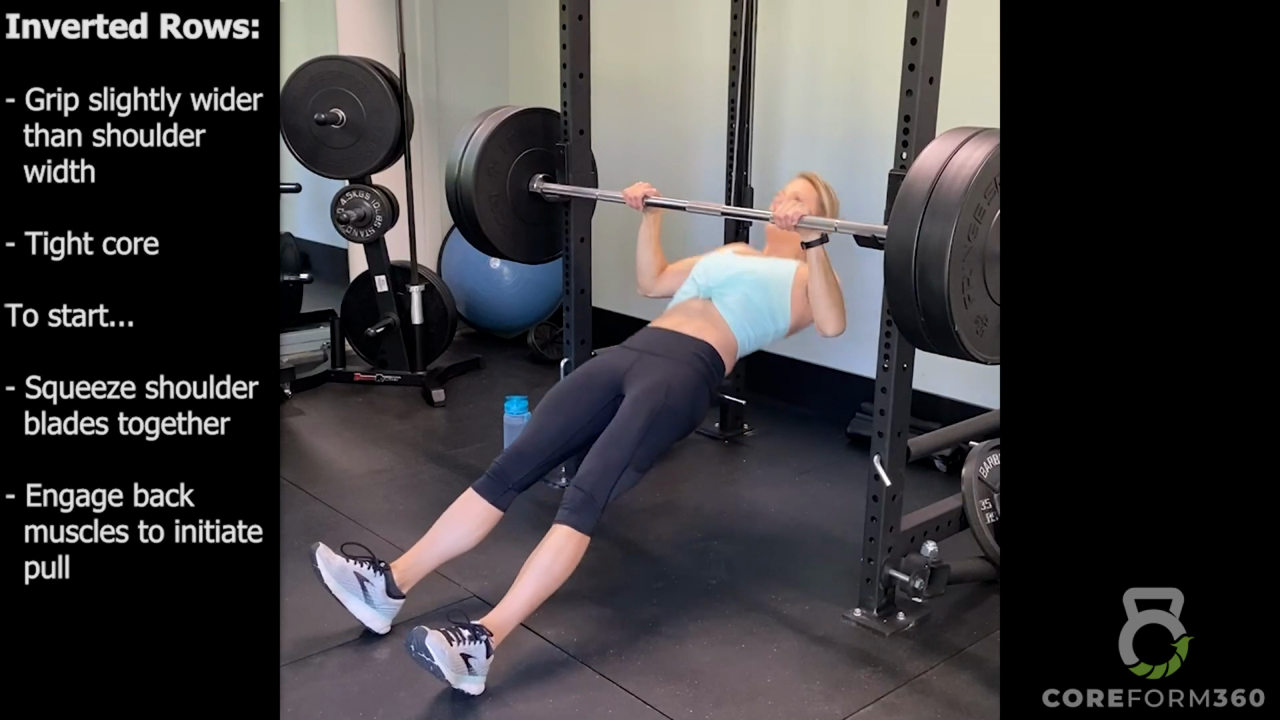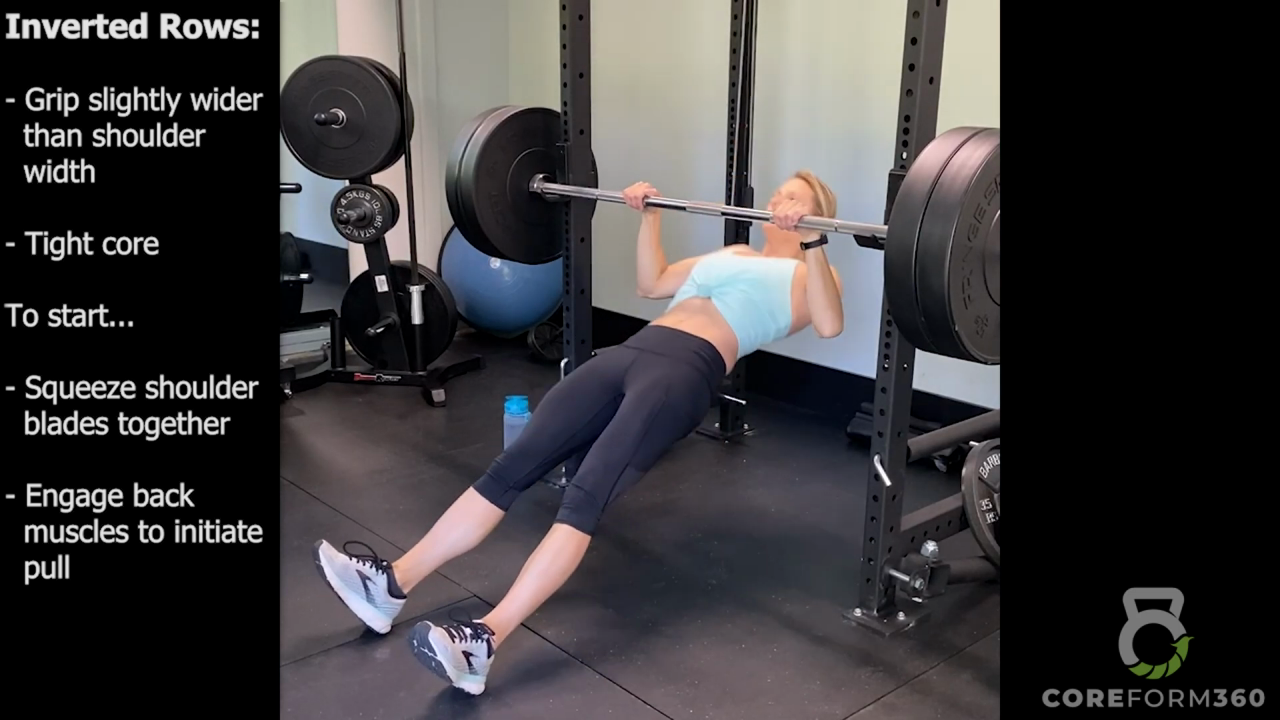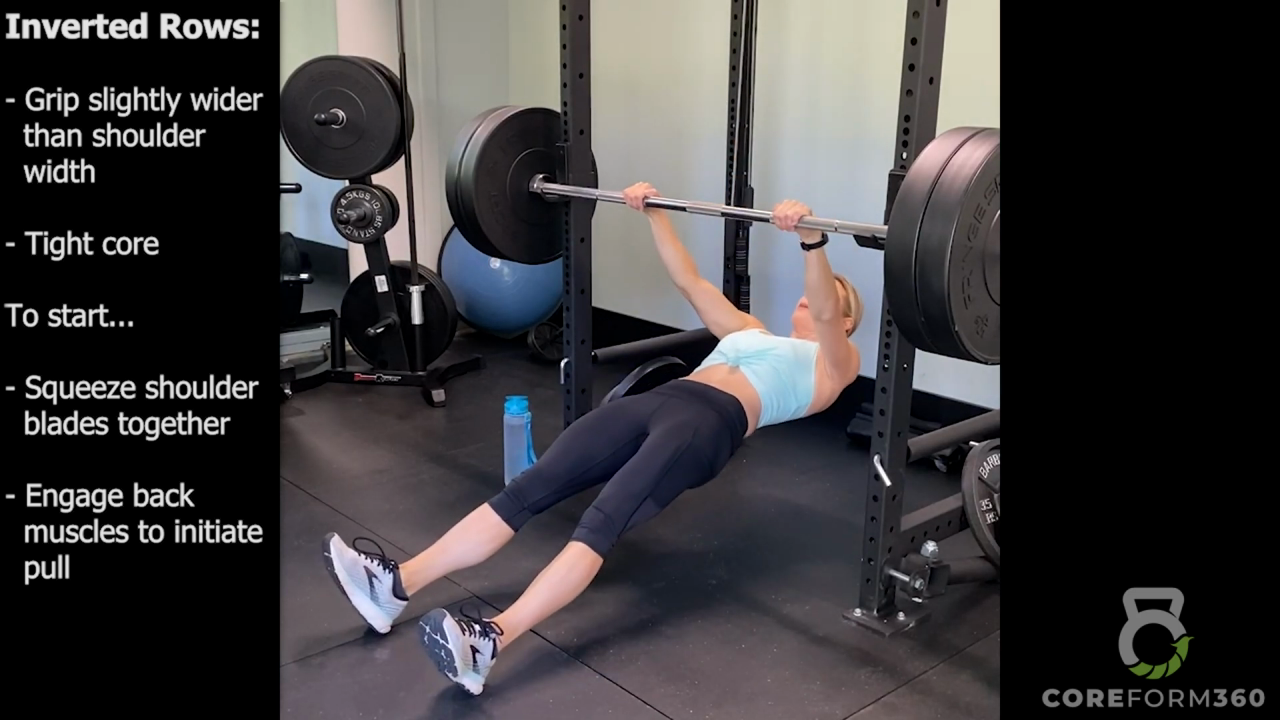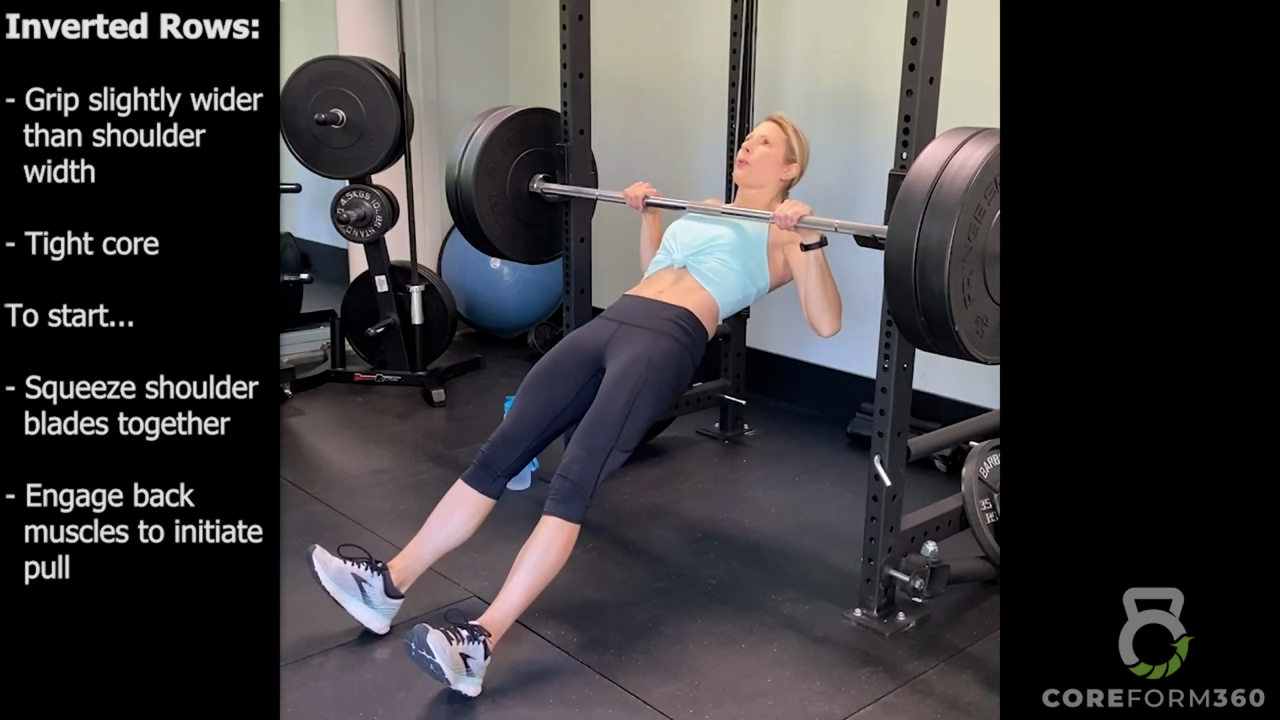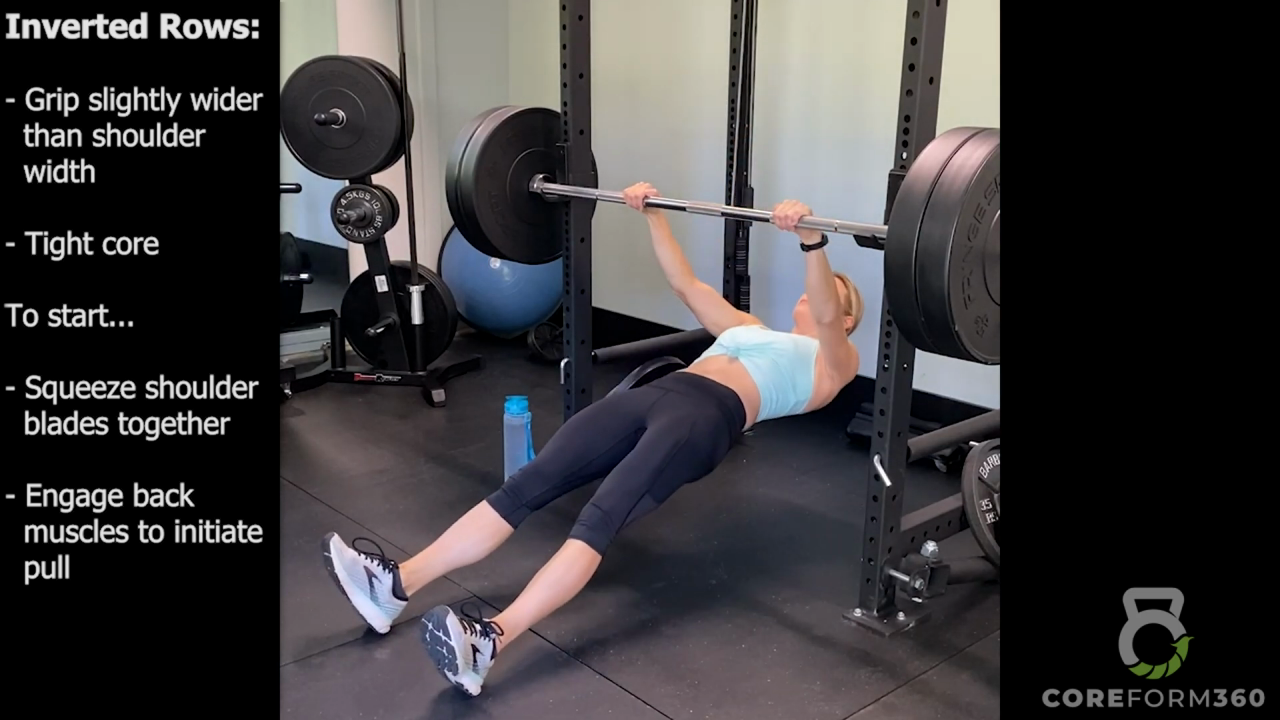
dt=1s
person 1, frame 1
left shoulder: (804, 277)
right shoulder: (735, 252)
left elbow: (832, 324)
right elbow: (650, 282)
left wrist: (811, 236)
right wrist: (649, 218)
left hip: (684, 371)
right hip: (629, 353)
left knee: (583, 497)
right knee: (510, 469)
left ankle: (482, 643)
right ankle: (390, 585)
person 1, frame 2
left shoulder: (809, 276)
right shoulder: (733, 253)
left elbow: (829, 324)
right elbow: (650, 283)
left wrist: (809, 240)
right wrist: (649, 215)
left hip: (687, 369)
right hip: (634, 351)
left knee: (584, 498)
right knee: (510, 468)
left ankle: (481, 643)
right ankle: (391, 585)
person 1, frame 3
left shoulder: (834, 364)
right shoulder: (753, 330)
left elbow: (826, 317)
right elbow: (688, 281)
left wrist: (812, 242)
right wrist: (656, 215)
left hip: (708, 422)
right hip: (657, 400)
left knee: (601, 523)
right knee: (527, 490)
left ankle: (488, 641)
right ankle: (396, 584)
person 1, frame 4
left shoulder: (784, 234)
right shoulder: (706, 211)
left elbow: (826, 323)
left wrist: (809, 238)
right wrist: (648, 212)
left hip: (665, 341)
right hip: (609, 324)
left knee: (572, 483)
right knee: (497, 456)
left ankle: (480, 641)
right ankle: (388, 584)
person 1, frame 5
left shoulder: (833, 361)
right shoulder: (750, 329)
left elbow: (825, 314)
right elbow: (686, 284)
left wrist: (811, 242)
right wrist: (653, 215)
left hip: (707, 417)
right hip: (657, 393)
left knee: (599, 520)
right knee: (525, 486)
left ankle: (488, 641)
right ankle: (395, 585)
